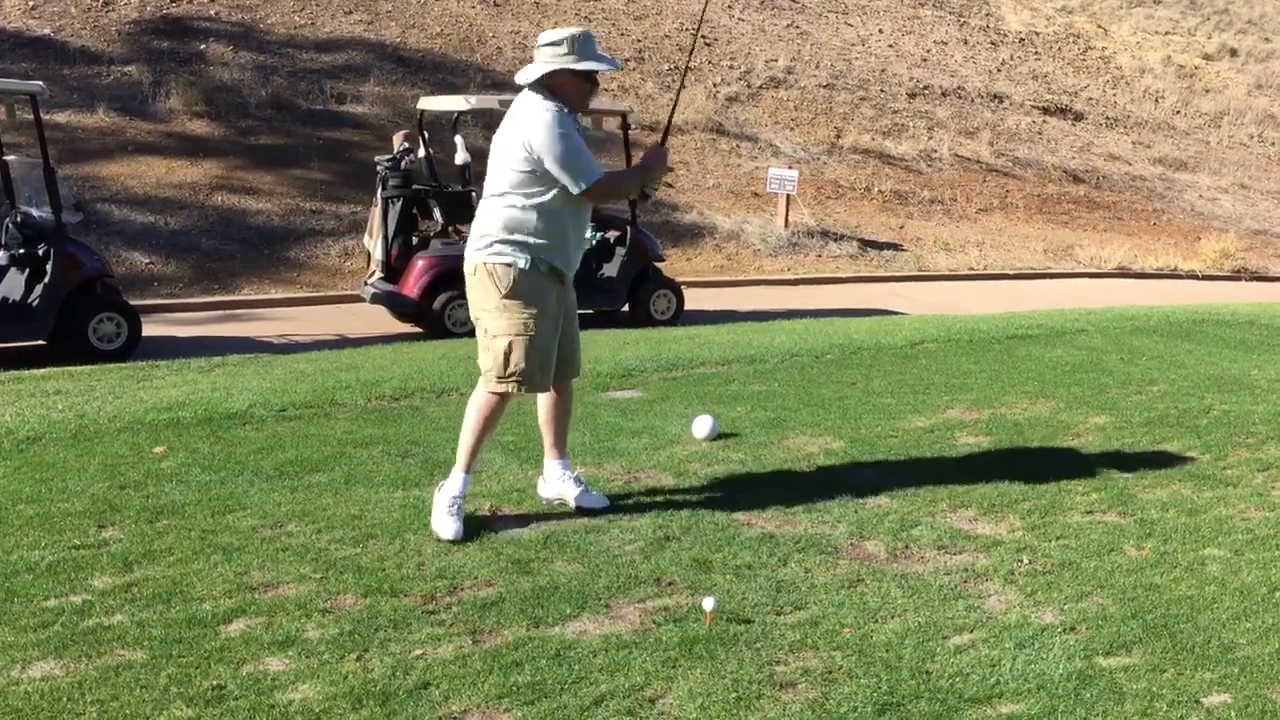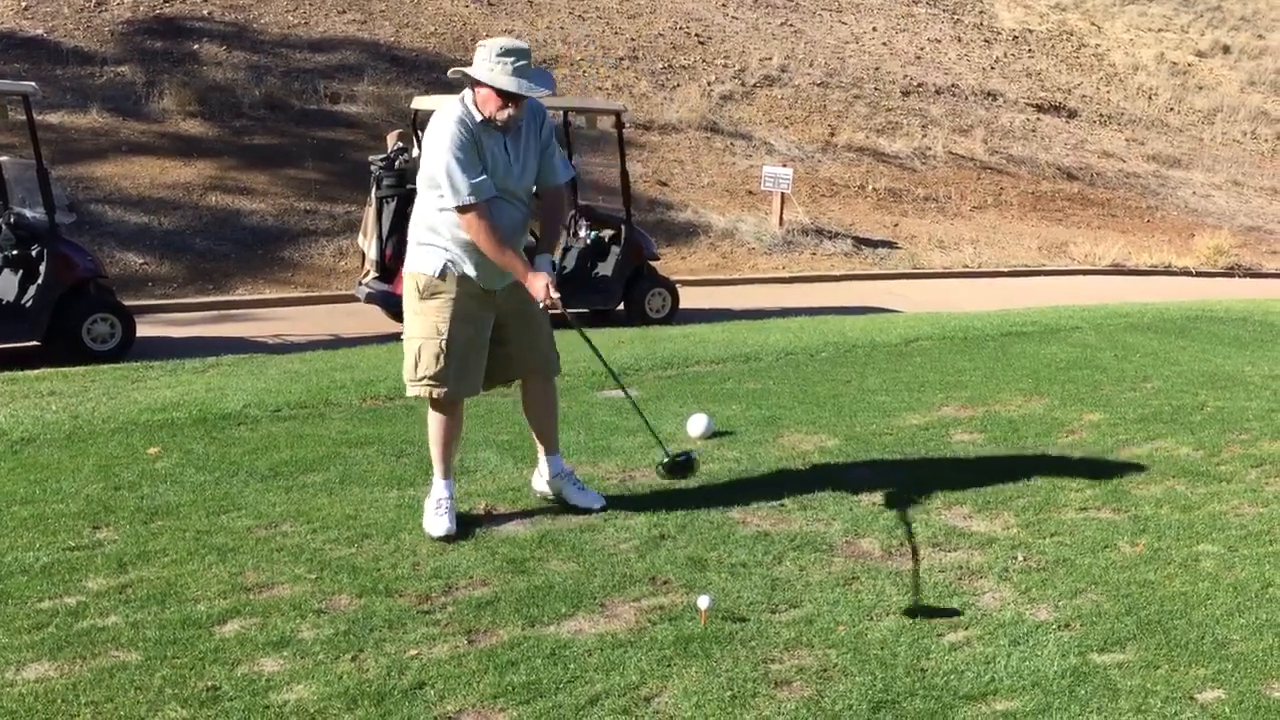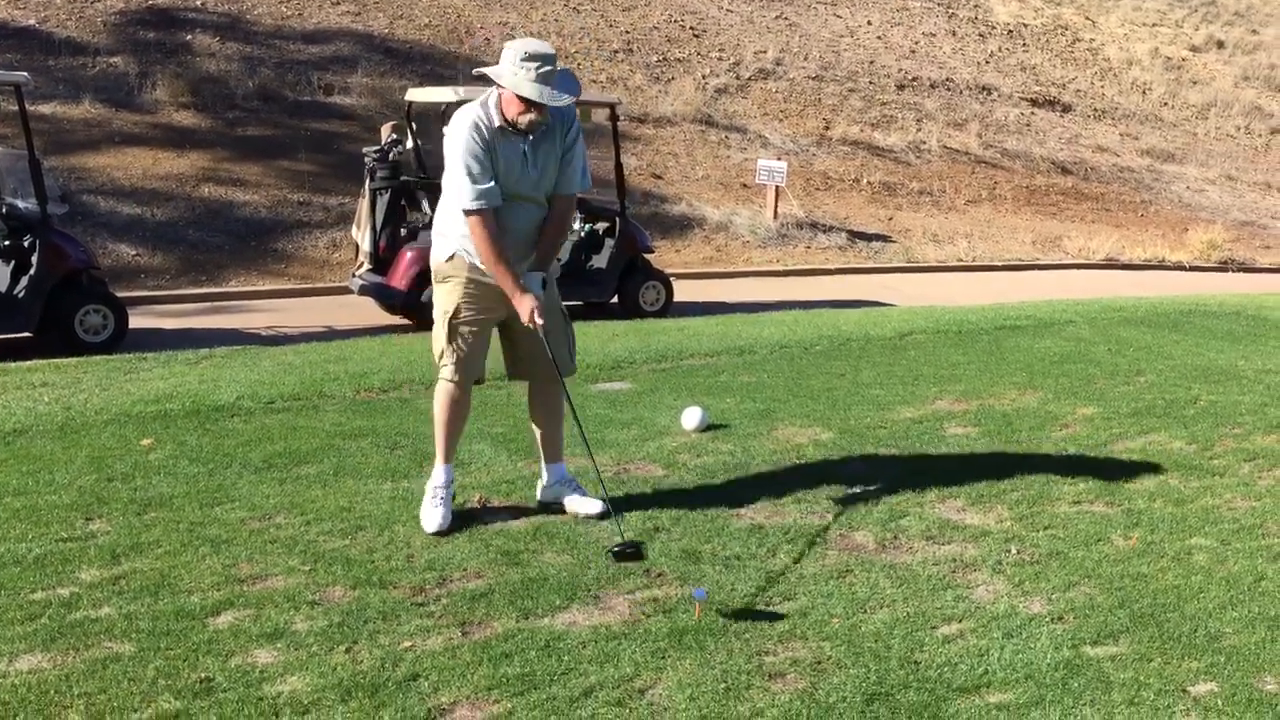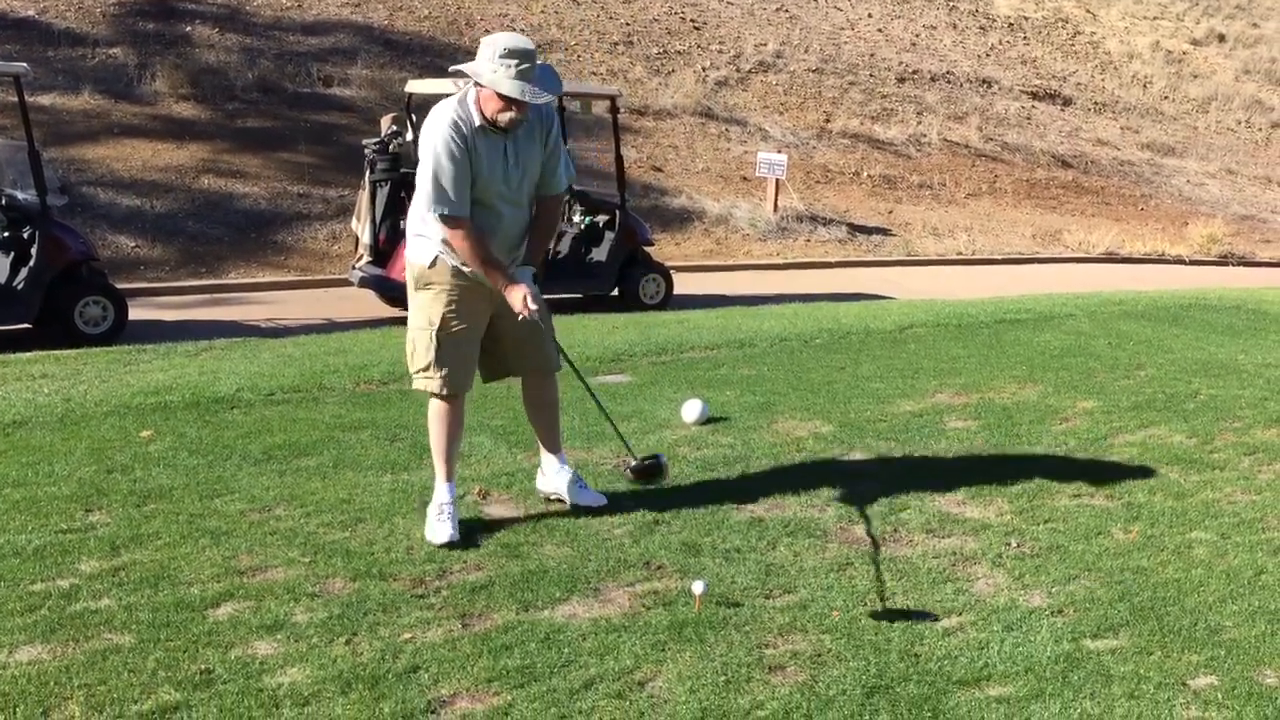
dt=0.5s
person 1, frame 1
left shoulder: (542, 108)
right shoulder: (545, 118)
left elbow: (582, 185)
right elbow: (596, 189)
left wrist: (637, 177)
right wrist: (647, 171)
left hip: (545, 265)
right hip: (510, 266)
left knee: (559, 373)
right knee: (502, 380)
left ankle: (556, 473)
right ankle: (455, 486)
person 1, frame 2
left shoulder: (535, 117)
right shoulder: (450, 128)
left elbow: (554, 191)
right elbow: (473, 217)
left wrist: (543, 260)
right wrist: (525, 276)
left hip: (512, 268)
right hip: (448, 270)
left knee: (539, 367)
right knee: (447, 387)
left ankle: (552, 471)
right ankle: (442, 491)
person 1, frame 3
left shoulder: (564, 121)
right shoulder: (469, 127)
left elbow: (563, 205)
right elbow: (480, 221)
left wrist: (536, 276)
right wrist: (515, 293)
left hip: (533, 267)
right hip: (467, 262)
left knee: (549, 371)
right knee: (457, 372)
left ankle: (555, 479)
right ankle: (441, 480)
person 1, frame 4
left shoulder: (542, 117)
right shoulder: (447, 126)
left elbow: (551, 200)
right elbow: (456, 227)
left wrist: (526, 270)
right wrist: (505, 286)
left hip: (510, 262)
right hip: (445, 264)
left knee: (539, 364)
right knee: (447, 383)
left ankle: (556, 472)
right ankle: (444, 496)
